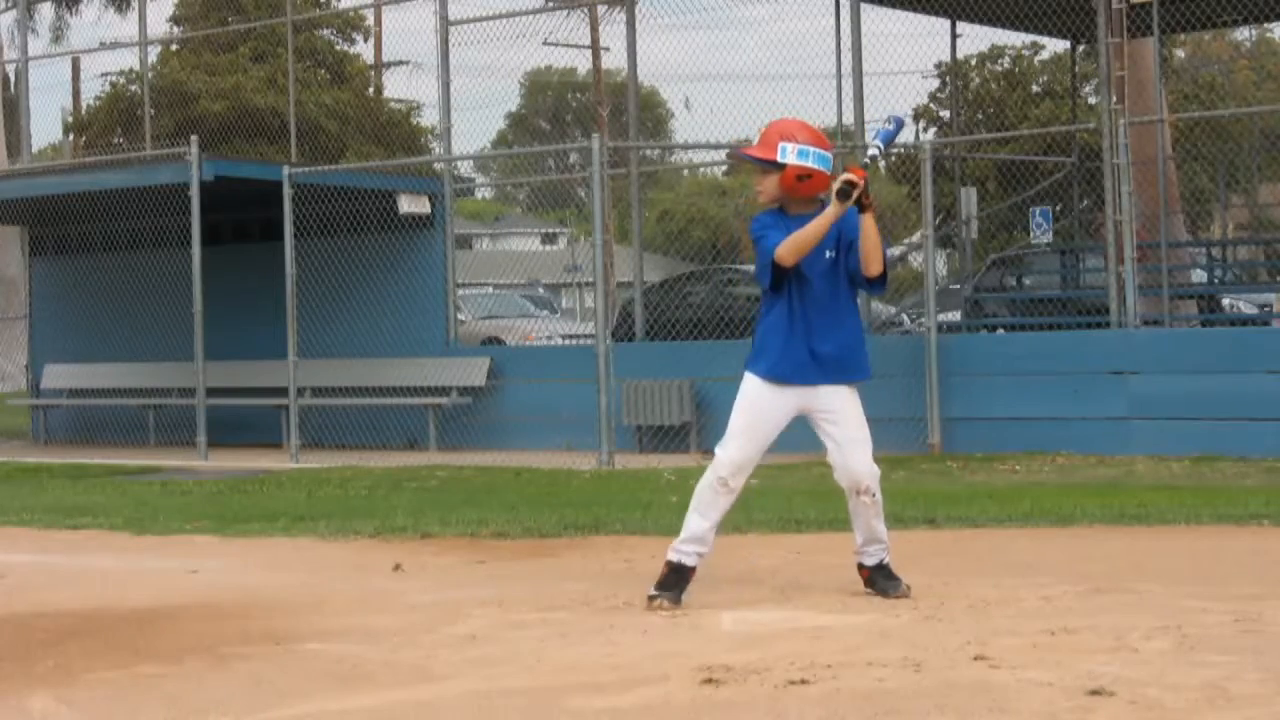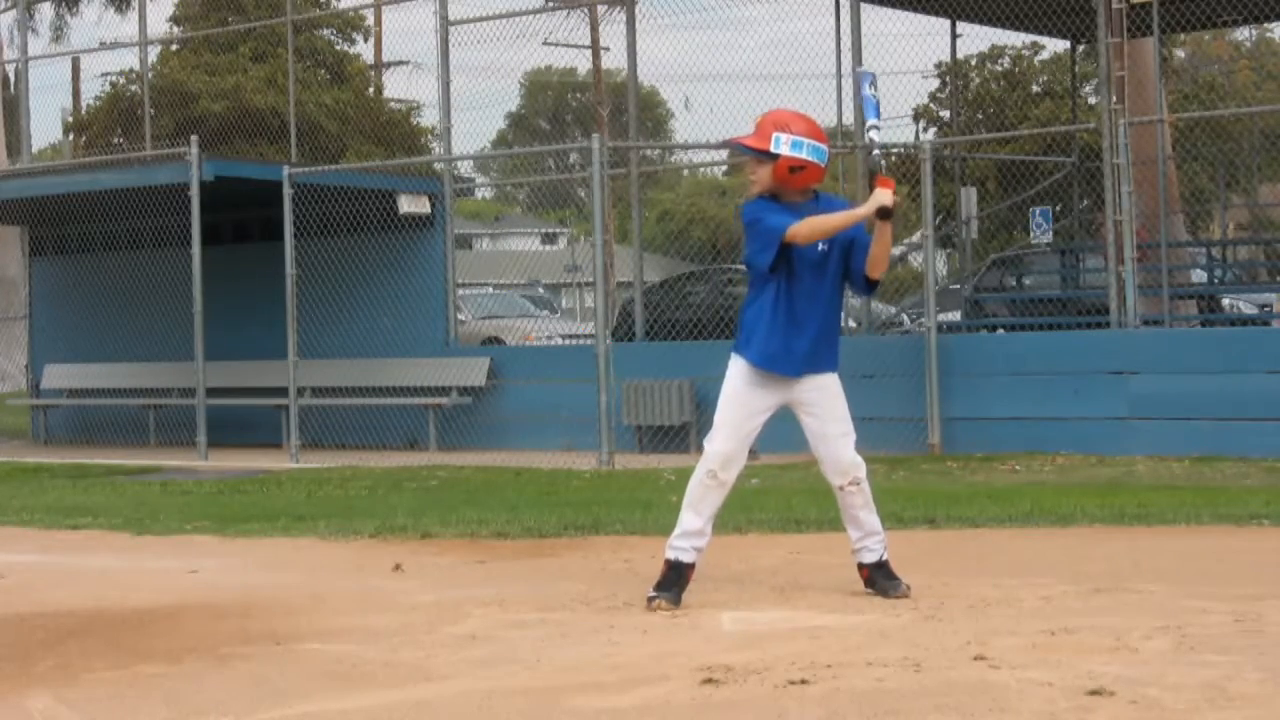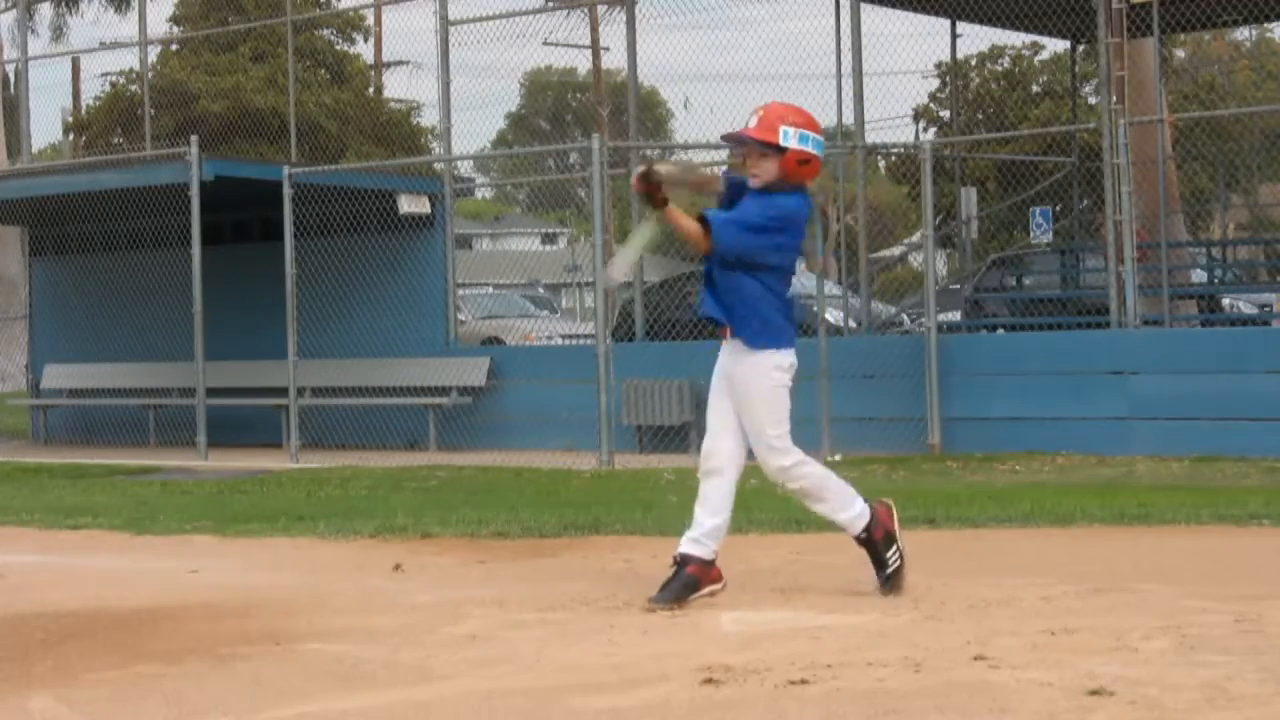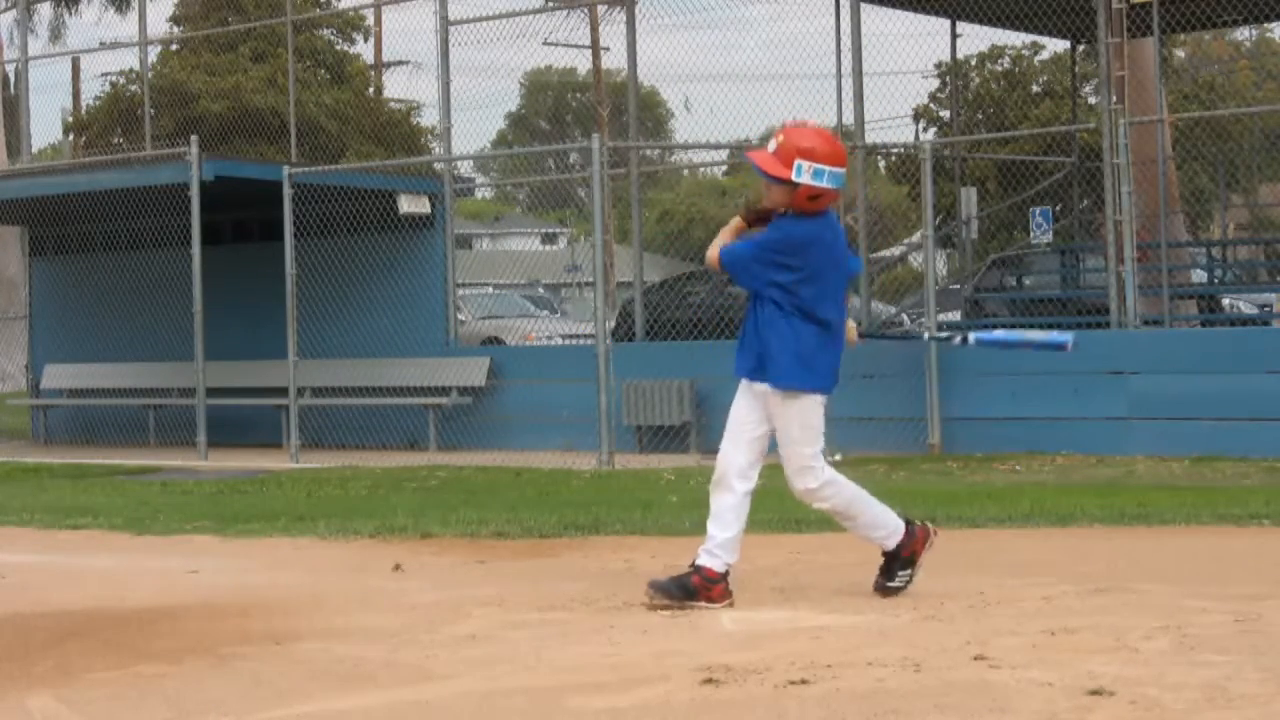
dt=1s
person 1, frame 1
left shoulder: (847, 223)
right shoulder: (765, 224)
left elbow: (873, 270)
right elbow: (787, 256)
left wrist: (863, 207)
right wrist: (836, 208)
left hip: (834, 374)
right hip: (771, 372)
left knee: (860, 472)
right knee: (729, 464)
left ankle: (874, 562)
right ankle: (681, 562)
person 1, frame 2
left shoulder: (837, 213)
right shoulder: (757, 212)
left elbow: (872, 273)
right elbow: (799, 233)
left wrist: (884, 219)
right wrist: (866, 209)
left hip: (816, 368)
right hip: (757, 363)
left knee: (846, 466)
right knee: (720, 460)
left ankle: (873, 561)
right ankle: (679, 562)
person 1, frame 3
left shoulder: (787, 207)
right shoulder: (750, 190)
left elbow: (705, 241)
right elbow: (721, 180)
left wrist: (663, 206)
right wrist: (656, 180)
left hip: (762, 348)
right hip: (736, 344)
left knee: (778, 459)
right knee: (718, 457)
left ankle: (870, 522)
right ankle: (698, 563)
person 1, frame 4
left shoulder: (792, 236)
right shoulder: (821, 221)
left elbow: (717, 259)
right elbow: (843, 275)
left wrist: (742, 220)
right wrist: (839, 322)
left hip: (796, 372)
right hip: (762, 367)
left knee: (809, 480)
right knee: (732, 468)
left ankle: (901, 537)
right ankle: (711, 574)
